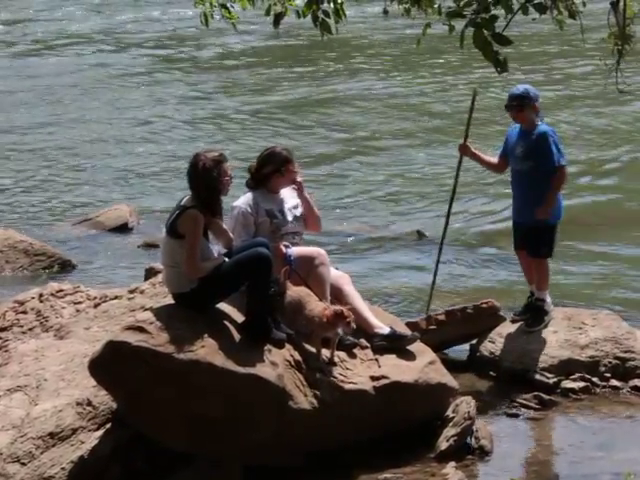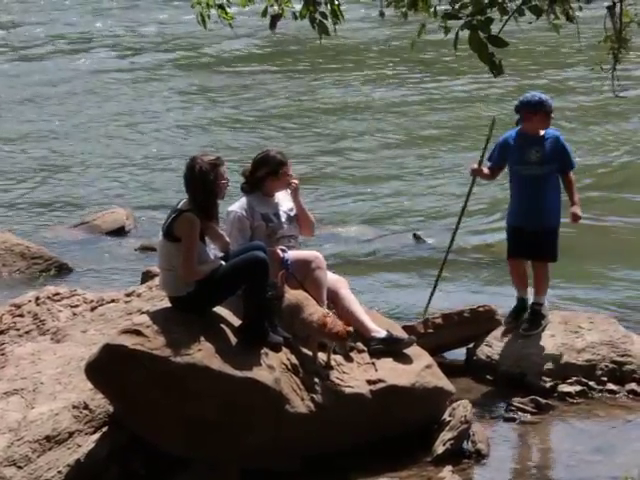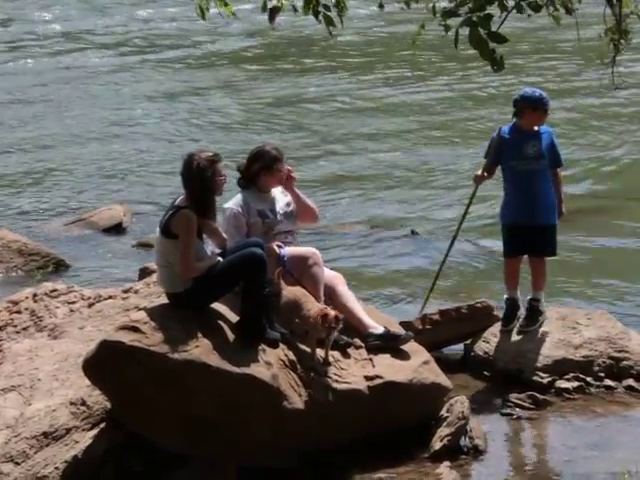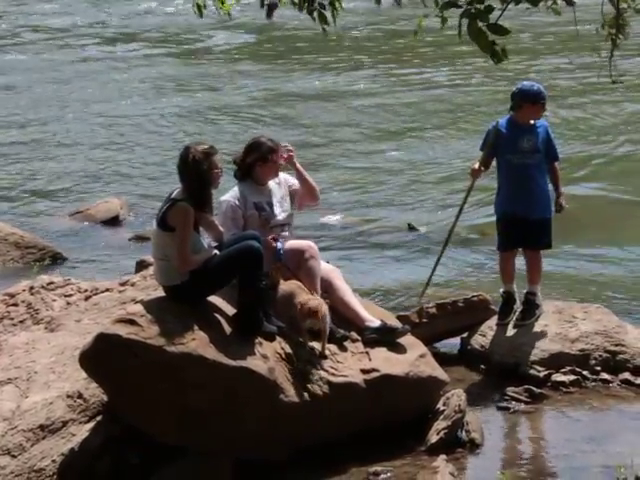
dt=0.5s
person 1, frame 1
left shoulder: (545, 135)
right shoulder: (513, 133)
left elbow: (561, 172)
right elbow: (500, 166)
left wrist: (548, 204)
right wrist: (472, 154)
left hip: (542, 212)
right hip: (521, 210)
left knee: (538, 258)
right knee: (523, 253)
left ankle: (543, 305)
right ankle: (534, 297)
person 1, frame 2
left shoulder: (554, 139)
right shoulder: (509, 141)
left elbow: (566, 174)
right elbow: (493, 172)
left wrist: (574, 203)
right wrist: (480, 172)
left hip: (546, 216)
right hip: (518, 216)
left knee: (540, 263)
right knee: (515, 261)
left ankle: (539, 309)
right ankle: (521, 302)
person 1, frame 3
left shoulder: (547, 135)
right shoulder: (504, 136)
left elbow: (554, 171)
right elbow: (490, 168)
left wrist: (559, 200)
right wrist: (481, 176)
left hip: (543, 212)
right hip: (514, 213)
left knee: (537, 259)
right knee: (511, 259)
left ankle: (536, 305)
right ankle: (512, 303)
person 1, frame 4
left shoulder: (543, 129)
right shoulder: (500, 129)
left elbow: (552, 164)
right elbow: (486, 160)
left wrist: (559, 193)
right wrist: (478, 168)
left hip: (538, 205)
right hip: (508, 206)
left knee: (533, 252)
right knee: (506, 252)
left ankle: (532, 298)
right ankle: (508, 297)
person 2, frame 1
left shoulder: (290, 194)
right shoulder: (246, 205)
left elbow: (315, 227)
left wrist: (303, 196)
left hip: (301, 263)
left knee: (342, 280)
right knee: (318, 255)
left ankle: (377, 331)
person 2, frame 2
left shoulder: (284, 197)
right shoulder: (241, 210)
left elbow: (309, 231)
left wrist: (297, 199)
right wrist: (267, 253)
left hip: (298, 267)
left knee: (338, 283)
right knee: (314, 259)
left ankle: (374, 334)
person 2, frame 3
left shoulder: (282, 192)
right shoulder: (238, 206)
left elbow: (313, 218)
left wrist: (292, 190)
left hip: (295, 262)
left knee: (335, 280)
right knee: (312, 255)
left ankle: (372, 330)
person 2, frame 4
left shoulder: (281, 183)
right shoulder: (234, 199)
left elbow: (313, 198)
left wrist: (295, 166)
left hip: (291, 256)
left knee: (332, 274)
right knee: (308, 249)
left ankle: (369, 324)
person 3, frame 1
left shoulder: (196, 203)
right shoulder: (193, 215)
left elbow: (228, 243)
right elbow: (193, 270)
left wrist: (214, 221)
right wrist: (220, 260)
left hip: (196, 281)
right hip: (190, 292)
left knee: (261, 245)
right knee: (261, 259)
left ankle: (267, 317)
right ankle: (257, 326)
person 3, frame 2
left shoulder: (192, 207)
right shoulder: (189, 218)
left elbow: (225, 246)
right elbow: (189, 273)
right wrist: (216, 263)
left hip: (193, 284)
right hip: (187, 295)
left knee: (257, 248)
right knee: (257, 262)
left ankle: (266, 322)
right ankle: (253, 330)
person 3, frame 3
left shoulder: (189, 203)
right shoulder: (186, 215)
left elbow: (222, 243)
right elbow: (187, 270)
right wrist: (214, 259)
left hip: (190, 282)
right hip: (185, 292)
left knee: (255, 245)
right knee: (254, 259)
left ankle: (263, 319)
right ankle: (252, 327)
person 3, frame 4
left shoulder: (186, 196)
right shoulder: (183, 208)
left elbow: (218, 235)
right elbow: (184, 263)
right wrist: (211, 253)
left hip: (186, 274)
right hip: (181, 285)
left knee: (251, 238)
right knee: (251, 252)
left ankle: (259, 312)
right ankle: (249, 321)
